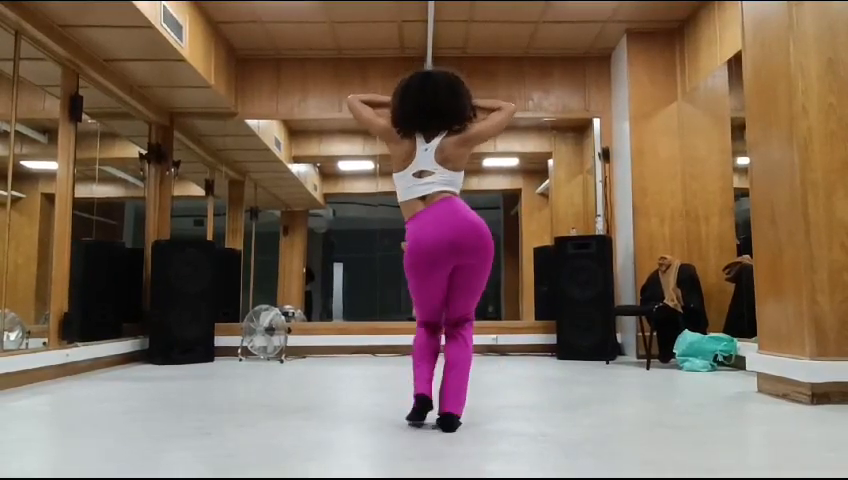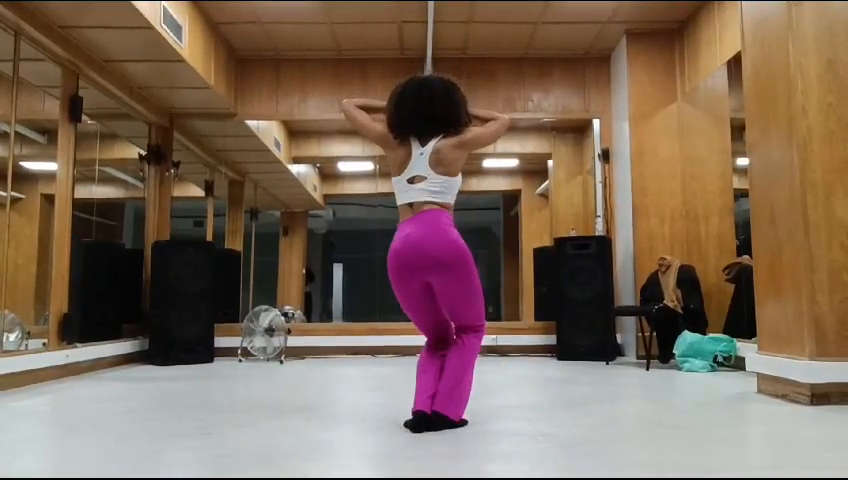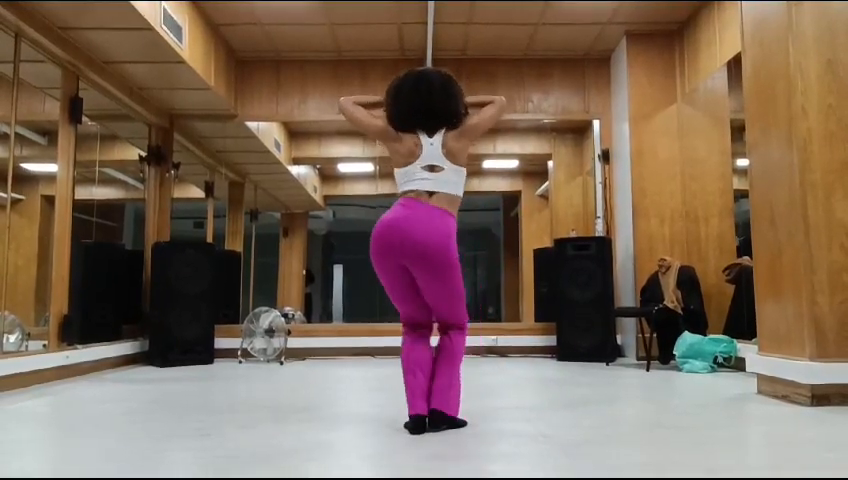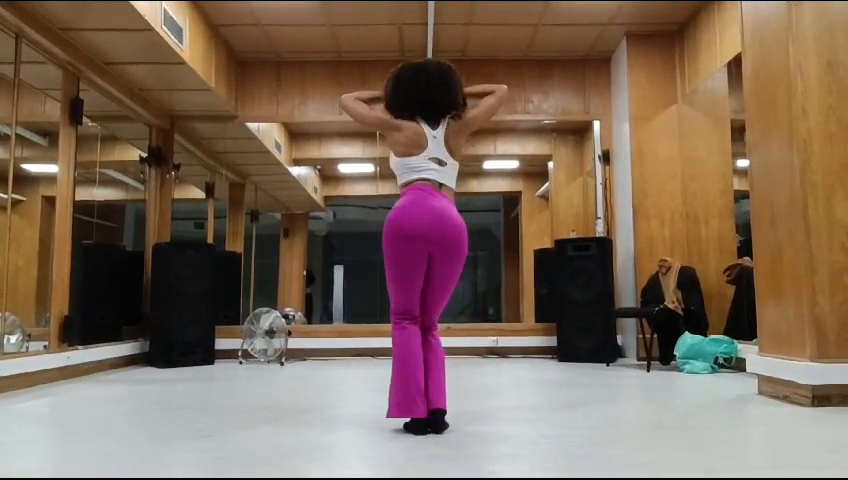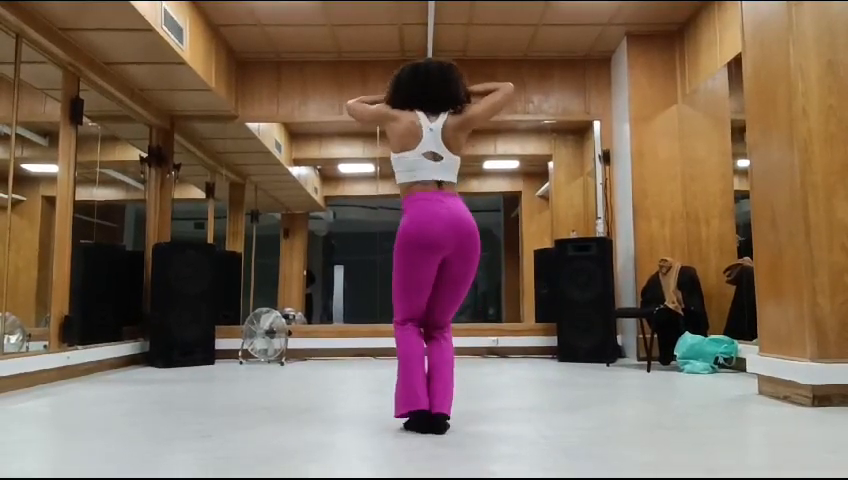
dt=0.3s
person 1, frame 1
left shoulder: (397, 140)
right shoulder: (460, 141)
left elbow: (353, 100)
right elbow: (508, 109)
left wrist: (394, 100)
right wrist: (470, 103)
left hip: (423, 240)
right hip: (466, 228)
left knee: (428, 325)
right knee: (460, 324)
left ankle: (421, 393)
right ankle: (450, 410)
person 1, frame 2
left shoulder: (395, 146)
right shoulder: (456, 144)
left elbow: (348, 105)
right elbow: (503, 121)
left wrist: (390, 105)
right wrist: (464, 112)
left hip: (402, 248)
right hip: (440, 240)
left knee: (438, 338)
right knee: (471, 329)
left ankle: (423, 409)
right ankle: (446, 411)
person 1, frame 3
left shoulder: (397, 139)
right shoulder: (459, 136)
left elbow: (346, 104)
right elbow: (499, 103)
left wrist: (386, 99)
right wrist: (460, 101)
left hip: (391, 230)
right hip: (435, 237)
left knee: (415, 325)
right knee: (453, 326)
left ankle: (418, 412)
right ankle: (442, 409)
person 1, frame 4
left shoulder: (396, 127)
right shoulder: (457, 128)
left elbow: (348, 101)
right elbow: (500, 91)
left wrist: (385, 94)
right wrist: (460, 92)
left hip: (410, 216)
right hip: (452, 225)
left knee: (405, 318)
right knee: (427, 322)
left ankle: (416, 413)
right ankle: (436, 409)
person 1, frame 5
left shoulder: (396, 119)
right shoulder: (459, 123)
left elbow: (352, 105)
right elbow: (507, 89)
left wrist: (390, 97)
right wrist: (467, 91)
left hip: (421, 223)
right hip: (462, 223)
left knee: (407, 322)
right knee: (439, 325)
left ankle: (417, 407)
right ankle: (439, 411)
